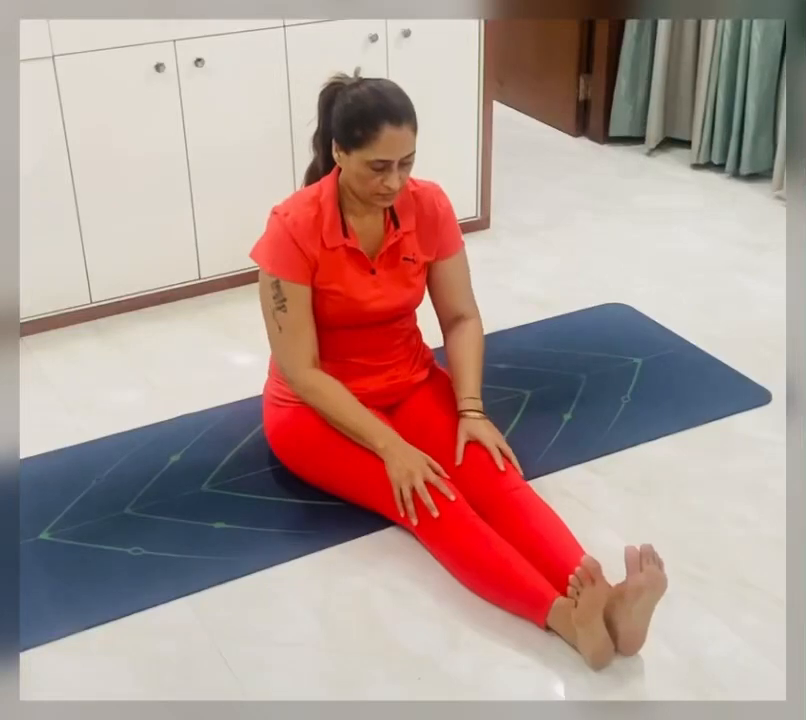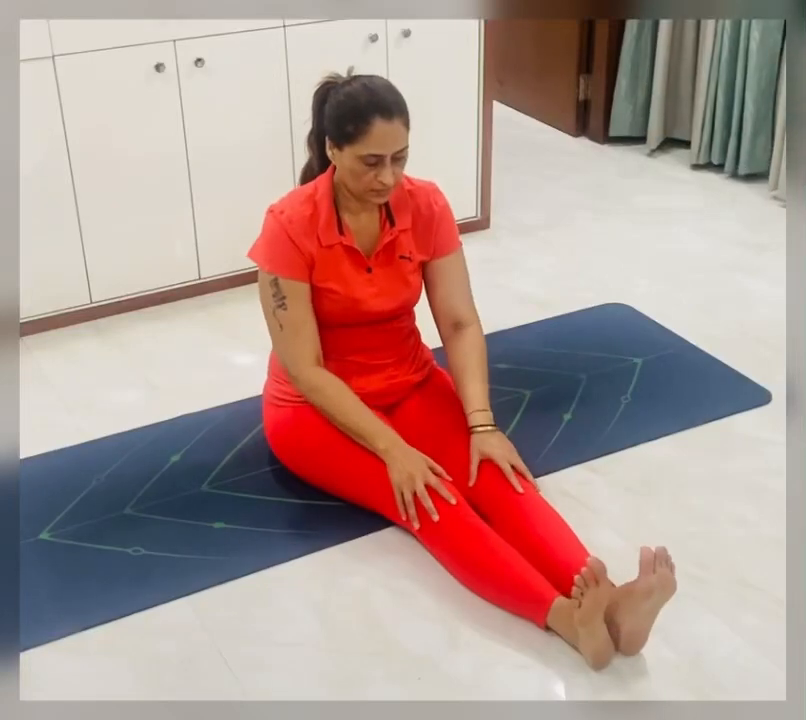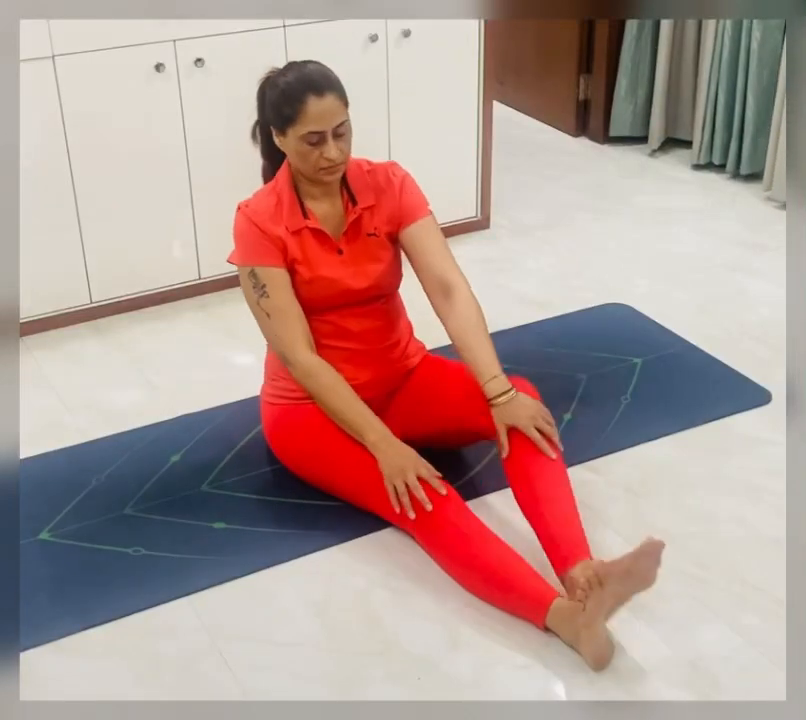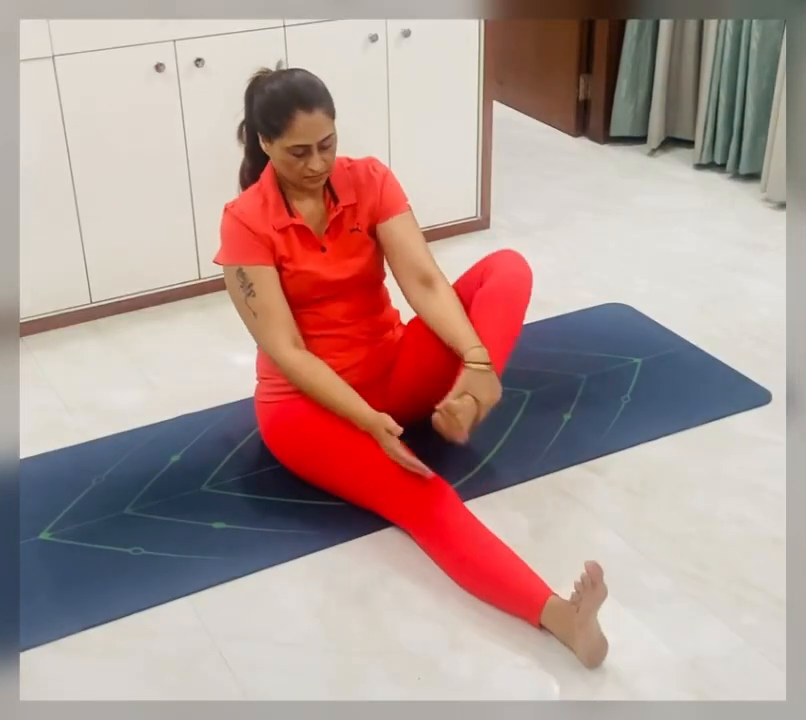
dt=0.4s
person 1, frame 1
left shoulder: (429, 206)
right shoulder: (294, 228)
left elbow: (461, 317)
right elbow: (300, 370)
left wrist: (470, 409)
right wrist: (390, 448)
left hip: (411, 385)
right hip: (316, 409)
left knee: (492, 476)
right knee: (431, 502)
left ankle: (604, 598)
right ankle: (565, 616)
person 1, frame 2
left shoulder: (425, 205)
right shoulder: (289, 226)
left elbow: (460, 324)
right elbow: (304, 369)
left wrist: (482, 425)
right wrist: (392, 451)
left hip: (410, 384)
right hip: (314, 409)
left knee: (495, 479)
right knee: (429, 500)
left ankle: (606, 598)
right ankle: (565, 617)
person 1, frame 3
left shoulder: (389, 184)
right shoulder: (259, 222)
left elbow: (449, 287)
right elbow: (298, 356)
left wrist: (500, 392)
right wrist: (382, 445)
left hip: (403, 375)
right hip: (309, 404)
left knee: (524, 403)
right knee: (425, 500)
left ankle: (584, 577)
right ankle: (563, 617)
person 1, frame 4
left shoulder: (369, 180)
right shoulder: (246, 223)
left elbow: (423, 280)
right elbow: (285, 352)
left wrist: (477, 364)
right wrist: (370, 423)
left hip: (393, 367)
right hip: (306, 400)
left knee: (507, 268)
right knee: (424, 499)
left ankle: (464, 408)
right ankle: (555, 614)
